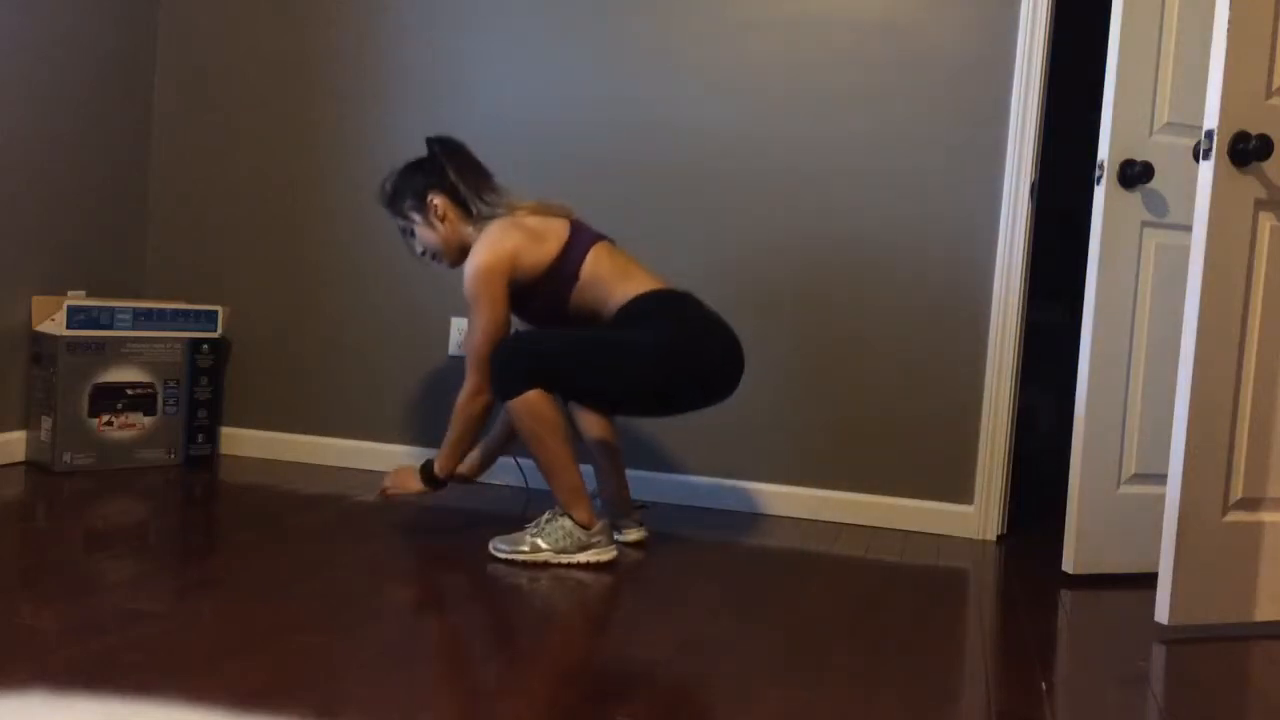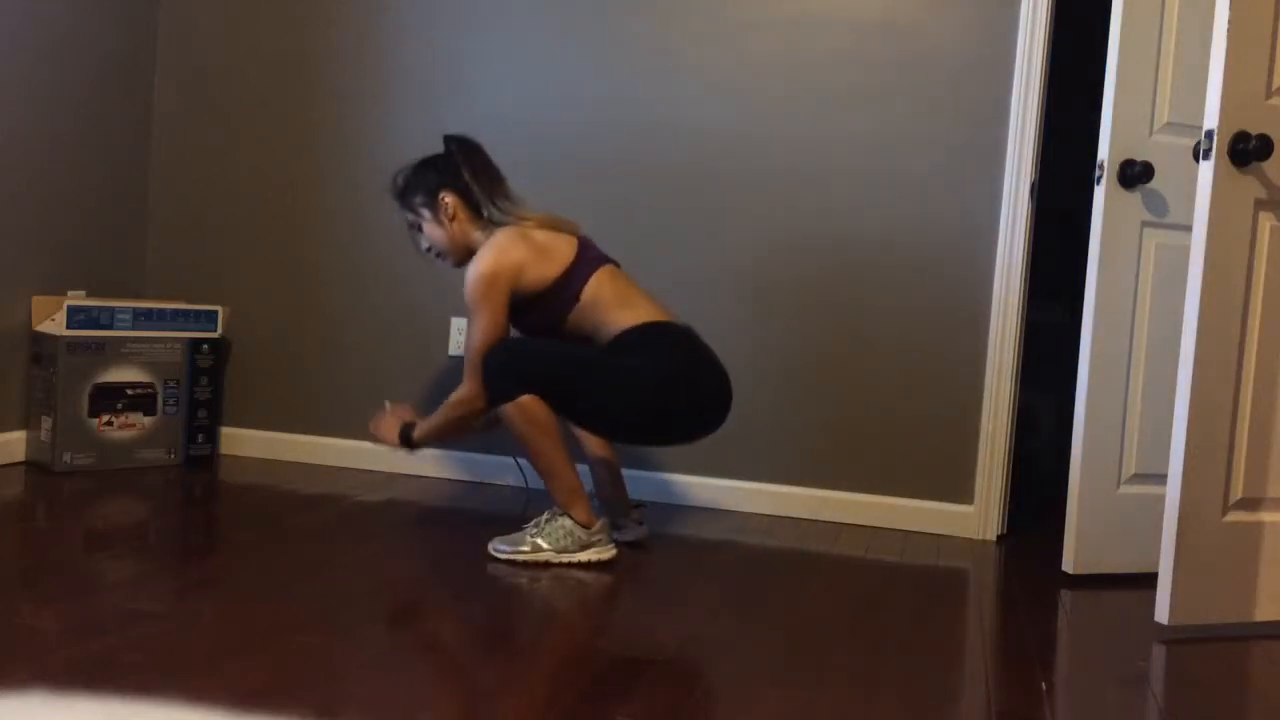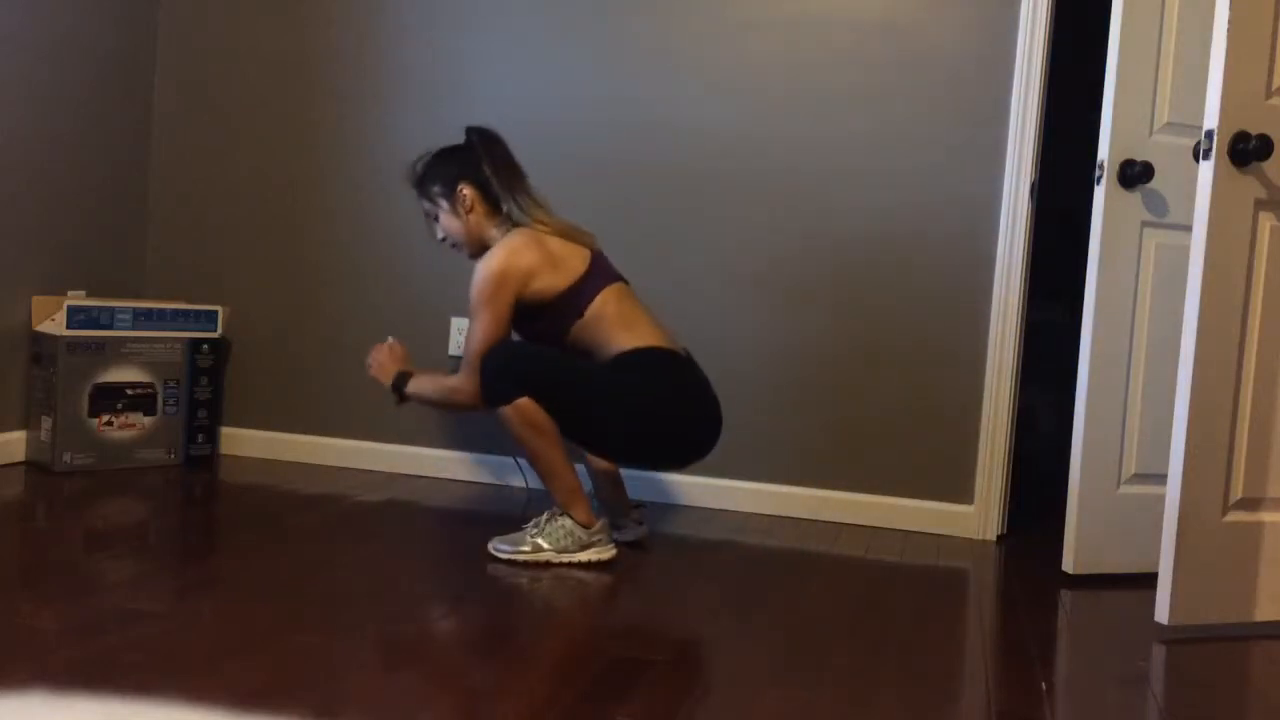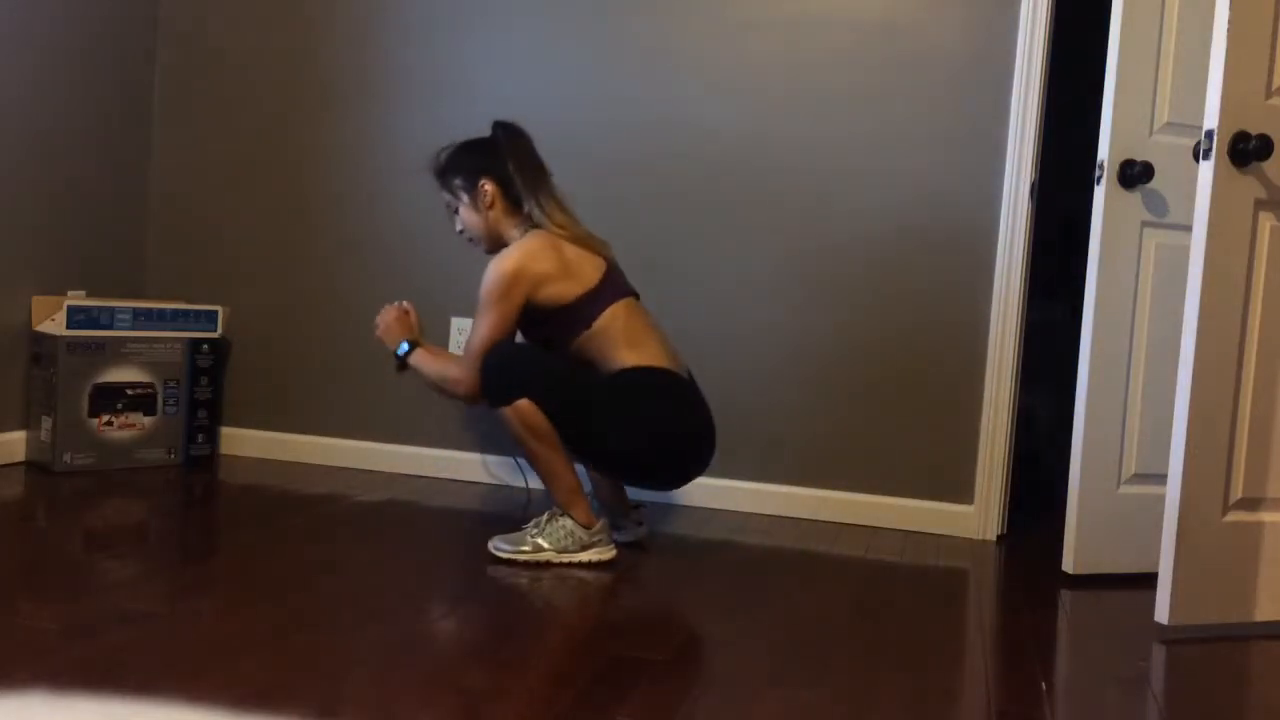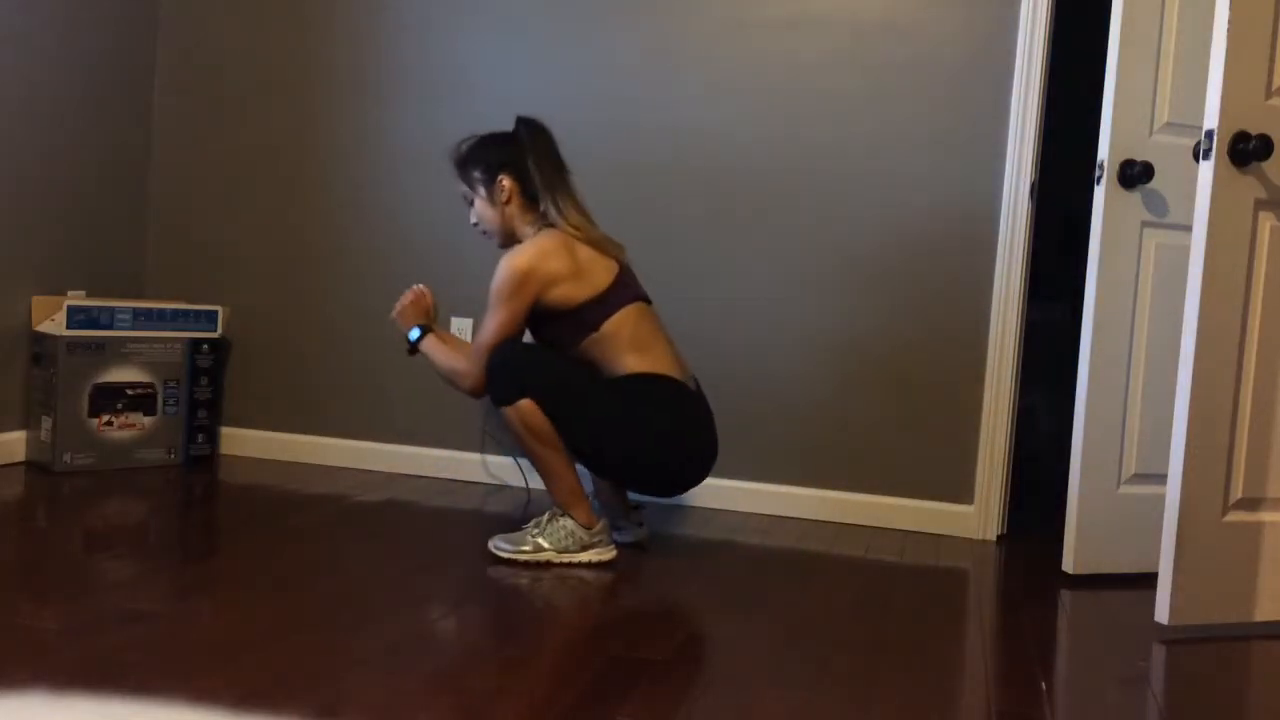
dt=0.2s
person 1, frame 1
left shoulder: (488, 255)
right shoulder: (518, 231)
left elbow: (480, 387)
right elbow: (532, 381)
left wrist: (434, 473)
right wrist: (477, 463)
left hip: (679, 351)
right hip: (694, 343)
left knee: (514, 364)
right knee: (568, 363)
left ankle: (581, 528)
right ankle: (618, 514)
person 1, frame 2
left shoulder: (491, 262)
right shoulder: (526, 238)
left elbow: (477, 393)
left wrist: (412, 433)
right wrist: (429, 423)
left hip: (667, 381)
right hip: (684, 374)
left knee: (507, 367)
right knee: (559, 372)
left ankle: (580, 527)
right ankle: (616, 513)
person 1, frame 3
left shoulder: (502, 262)
right shoulder: (540, 241)
left elbow: (471, 388)
left wrist: (401, 380)
right wrist: (416, 372)
left hip: (660, 409)
right hip: (677, 399)
left knee: (504, 369)
right knee: (550, 372)
left ankle: (581, 527)
right ankle: (616, 514)
person 1, frame 4
left shoulder: (516, 262)
right shoulder: (556, 243)
left elbow: (470, 382)
left wrist: (406, 347)
right wrist: (423, 343)
left hip: (658, 428)
right hip: (674, 417)
left knee: (505, 370)
right knee: (547, 377)
left ankle: (581, 528)
right ankle: (616, 513)
person 1, frame 5
left shoulder: (527, 260)
right shoulder: (570, 244)
left elbow: (475, 376)
left wrist: (418, 333)
right wrist: (435, 328)
left hip: (661, 436)
right hip: (678, 425)
left knee: (510, 368)
right knee: (543, 372)
left ankle: (581, 529)
right ankle: (615, 513)
